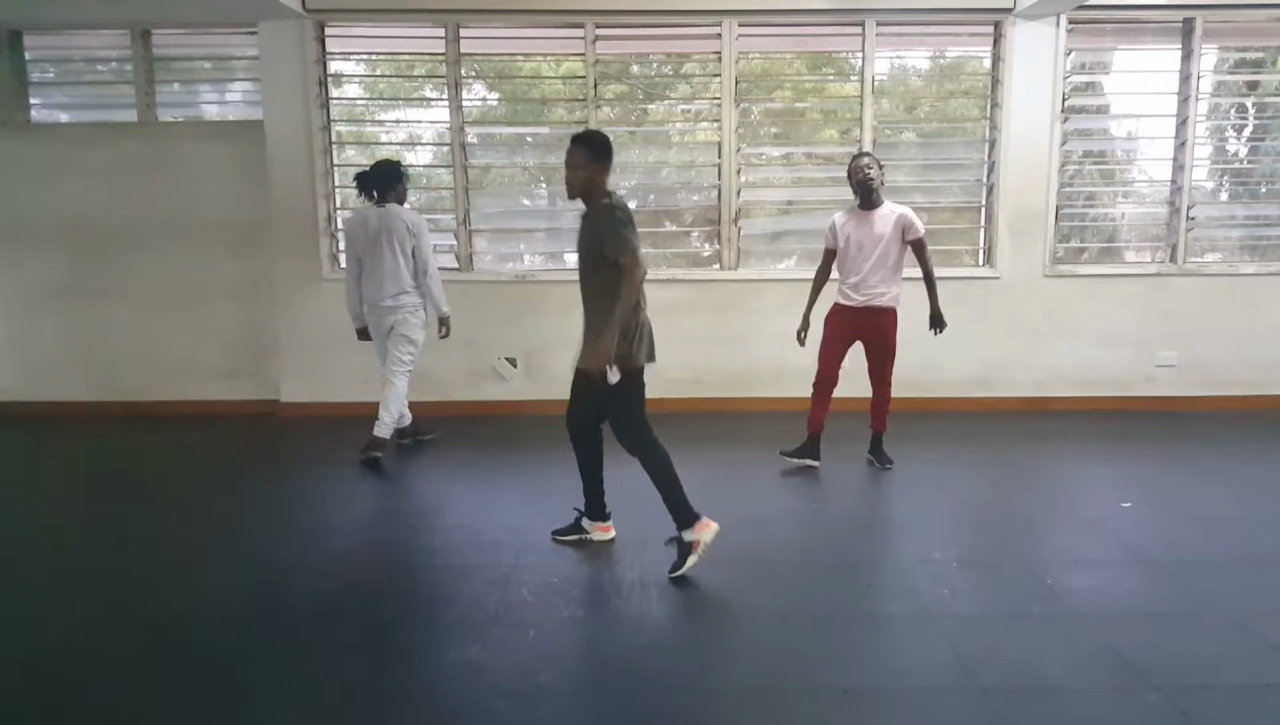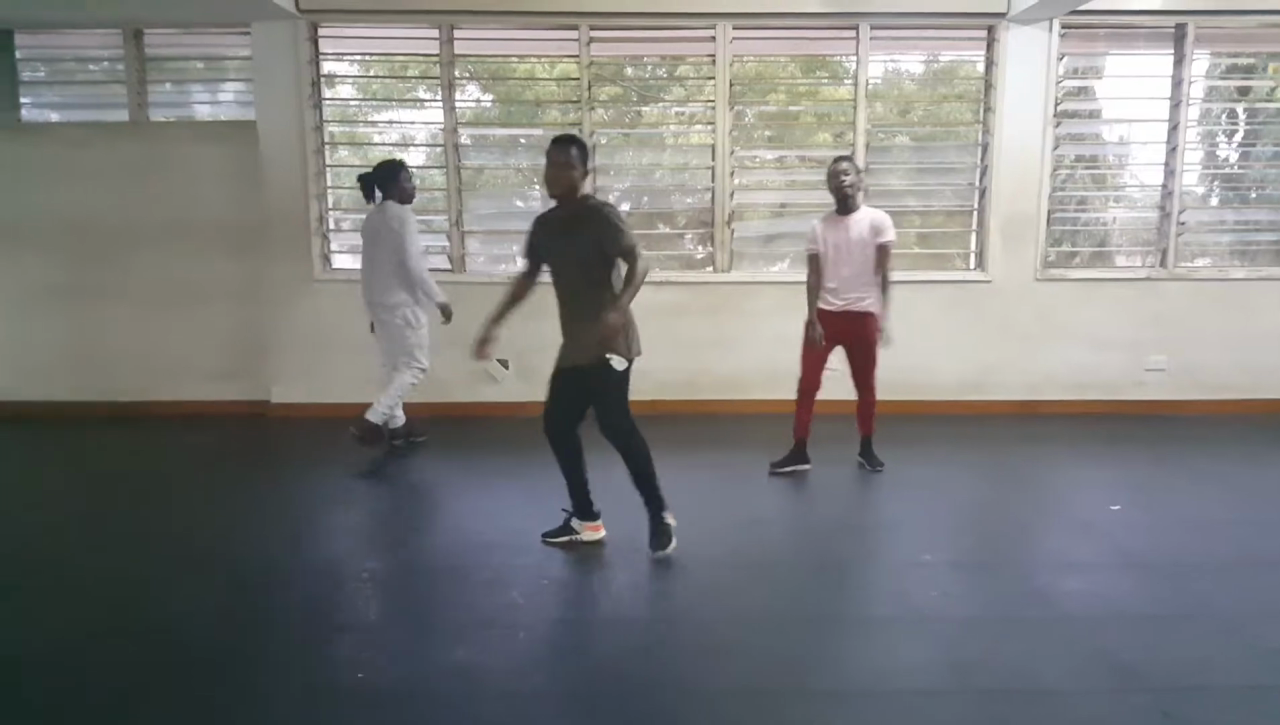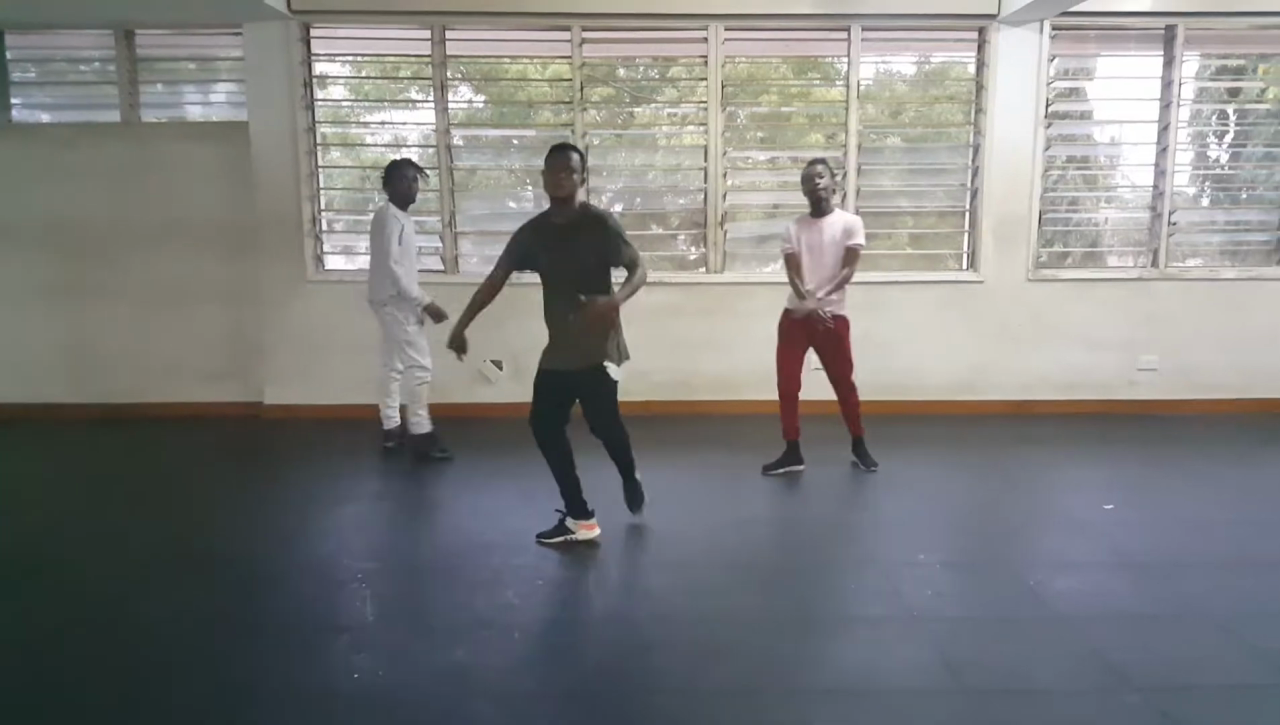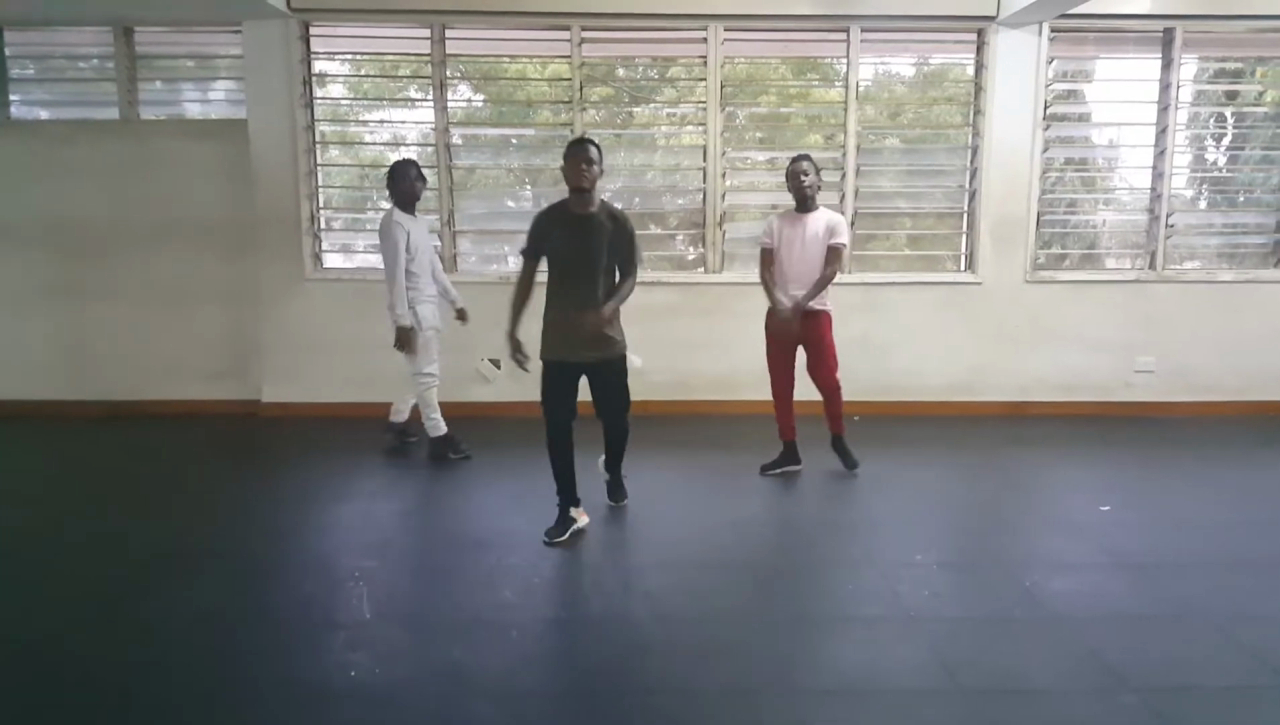
dt=0.2s
person 1, frame 1
left shoulder: (609, 214)
right shoulder: (595, 215)
left elbow: (635, 270)
left wrist: (609, 336)
left hip: (617, 344)
right hip: (602, 342)
left knee: (634, 434)
right knee: (580, 424)
left ankle: (691, 524)
right ankle: (596, 518)
person 1, frame 2
left shoulder: (600, 214)
right shoulder: (545, 224)
left elbow: (638, 262)
right elbow: (526, 279)
left wrist: (619, 311)
right wrist: (492, 323)
left hip: (606, 341)
right hip: (577, 343)
left knee: (616, 423)
right knee: (557, 424)
left ankle: (658, 514)
right ankle: (585, 518)
person 1, frame 3
left shoulder: (601, 224)
right shoulder: (532, 232)
left elbow: (638, 270)
right elbow: (496, 279)
left wrist: (615, 299)
right wrist: (461, 325)
left hip: (597, 345)
right hip: (558, 348)
left knee: (604, 423)
right knee: (544, 425)
left ankle: (631, 482)
right ankle: (580, 517)
person 1, frame 4
left shoulder: (616, 221)
right shoulder: (548, 220)
left elbow: (630, 277)
right elbow: (527, 276)
left wrist: (608, 310)
right wrist: (513, 331)
left hip: (604, 338)
right hip: (559, 338)
left knee: (615, 415)
right knee: (557, 420)
left ankle: (613, 471)
right ankle: (570, 508)
person 2, frame 1
left shoulder: (902, 216)
right shoulder: (839, 221)
left elbow: (924, 262)
right elbow: (825, 268)
left wrist: (935, 307)
right wrist: (807, 313)
left hip: (882, 312)
right hip: (844, 309)
left knee: (881, 381)
right knee: (824, 376)
left ankle: (876, 446)
right ankle: (812, 446)
person 2, frame 2
left shoulder: (877, 220)
right shoulder: (820, 226)
left elbow: (882, 272)
right elbow: (815, 276)
left wrist: (880, 317)
right wrist: (813, 320)
left hip: (861, 315)
right hip: (824, 314)
left knee: (865, 385)
right knee: (808, 382)
left ankle: (866, 448)
right ankle: (799, 452)
person 2, frame 3
left shoulder: (849, 223)
right shoulder: (793, 227)
left elbow: (847, 271)
right elbow: (794, 275)
left wrist: (819, 301)
right wrist: (810, 305)
left hip: (833, 315)
right hip: (795, 315)
left knee: (844, 384)
right knee: (787, 385)
left ankle: (859, 446)
right ankle: (792, 453)
person 2, frame 4
left shoulder: (833, 221)
right shoulder: (775, 223)
left elbow: (830, 270)
right elbow: (765, 270)
left wrist: (800, 305)
right wrist: (779, 307)
left hip: (816, 312)
right hip: (779, 314)
left knee: (827, 380)
right knee: (781, 386)
left ankle: (838, 441)
right ankle: (789, 452)
person 3, frame 1
left shoulder: (354, 223)
right shoulder: (413, 221)
left elbow: (353, 276)
right elbow: (427, 271)
left wrist: (358, 320)
right wrist: (442, 312)
left hip: (375, 310)
right hip: (408, 309)
left knee: (392, 369)
right knee: (398, 372)
left ankle: (404, 425)
right ankle: (379, 438)
person 3, frame 2
left shoulder: (371, 220)
right shoulder: (402, 216)
right elbow: (413, 265)
left wrist: (373, 312)
right wrist: (439, 300)
left hip: (379, 304)
right hip: (403, 304)
left knee: (394, 366)
right knee: (414, 366)
left ankle: (396, 426)
right ankle: (372, 421)
person 3, frame 3
left shoulder: (399, 216)
right shoulder: (390, 216)
right elbow: (392, 266)
left wrist: (418, 302)
right wrist: (424, 302)
left hip: (391, 301)
right hip: (395, 303)
left knee: (393, 366)
right knee: (419, 365)
left ankle: (391, 428)
right ankle: (421, 435)
person 3, frame 4
left shoulder: (418, 221)
right shoulder: (394, 223)
right elbow: (396, 275)
left wrist: (456, 301)
right wrist: (402, 322)
left hip: (428, 304)
right hip: (414, 308)
left knee: (420, 369)
right knee: (427, 373)
left ankle: (399, 421)
right ankle: (438, 438)
